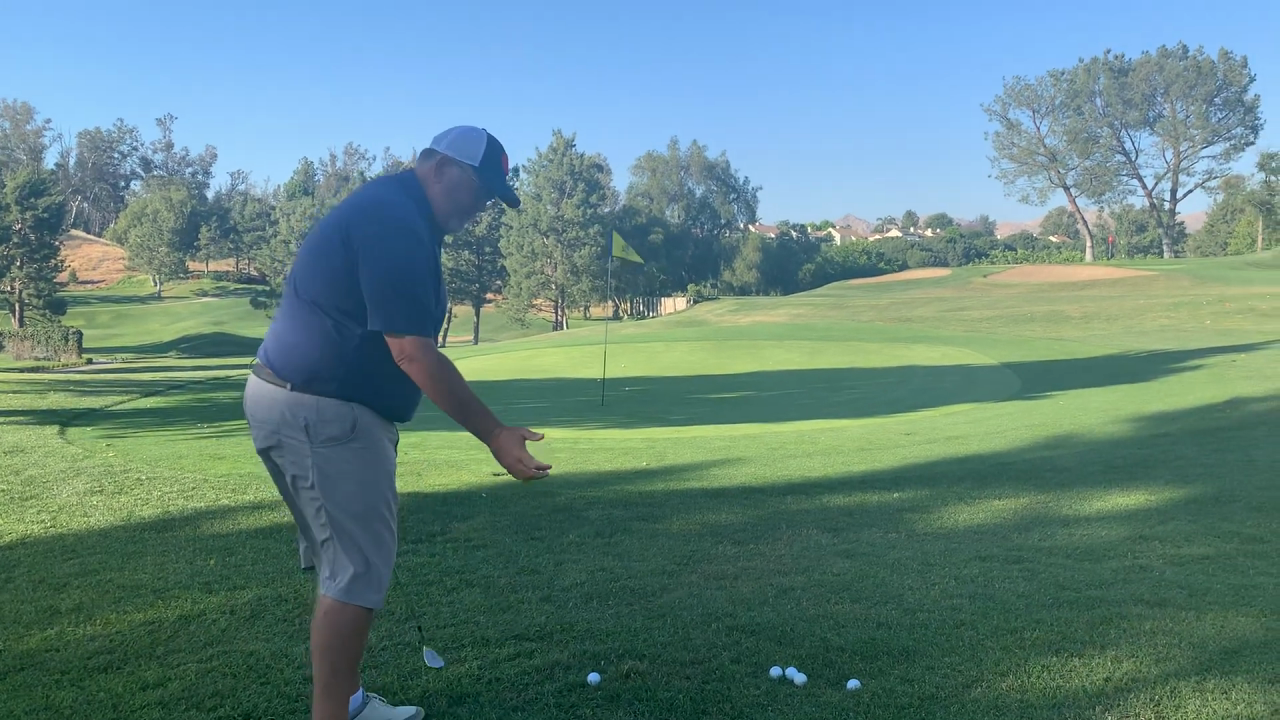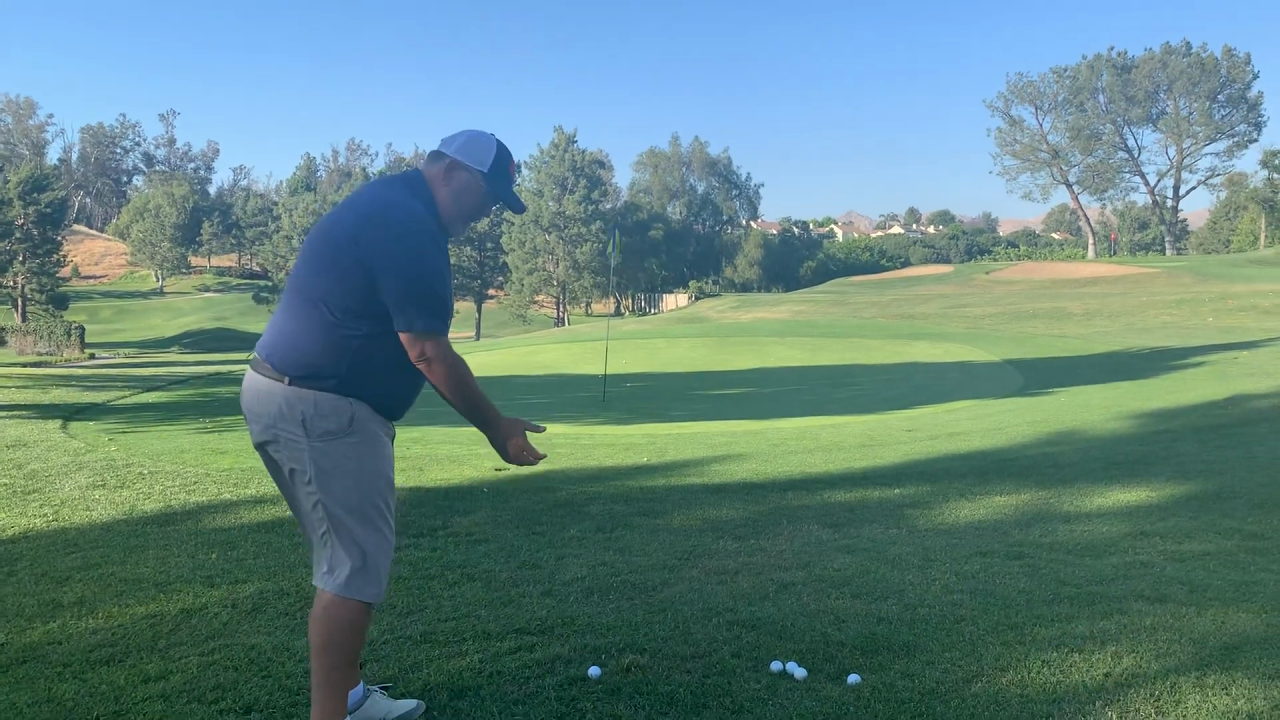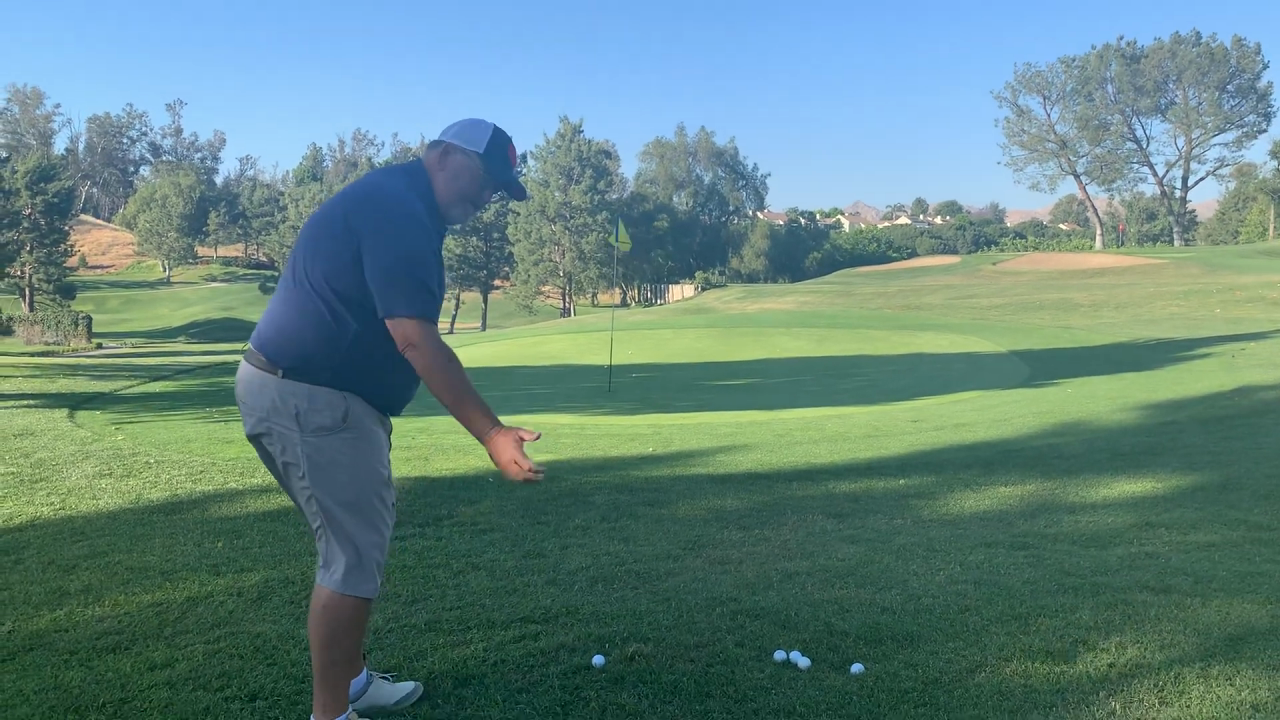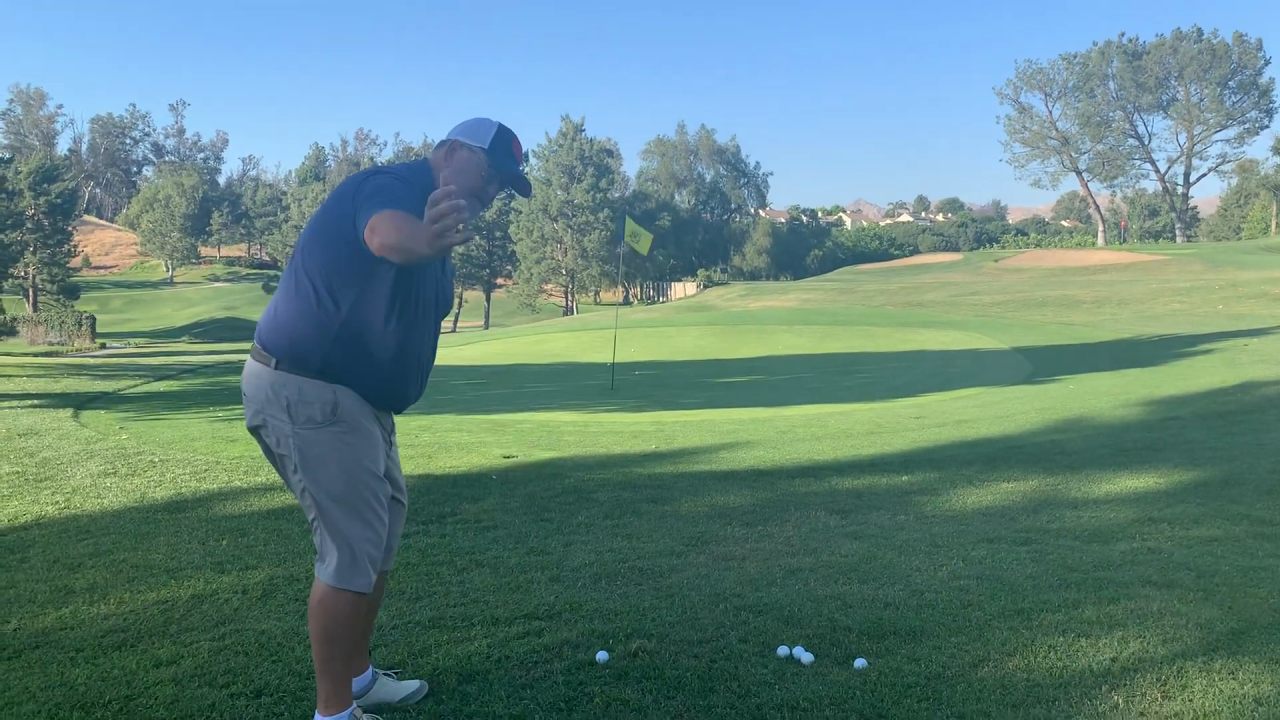
dt=0.4s
person 1, frame 1
left shoulder: (389, 209)
right shoulder: (395, 222)
right elbow: (413, 353)
right wrist: (494, 433)
left hip: (316, 403)
right hip: (321, 410)
left knee: (349, 562)
right knee: (357, 570)
person 1, frame 2
left shoulder: (390, 206)
right shoulder: (406, 224)
right elbow: (429, 354)
right wrist: (497, 428)
left hip: (308, 396)
right hip: (317, 405)
left knee: (353, 553)
right knee: (356, 563)
person 1, frame 3
left shoulder: (404, 207)
right shoulder: (395, 206)
right elbow: (415, 336)
right wrist: (490, 434)
left hip: (323, 393)
right hip: (309, 398)
left knee: (365, 540)
right knee: (354, 553)
person 1, frame 4
left shoulder: (430, 215)
right shoulder: (391, 188)
right elbow: (387, 236)
right wrist: (424, 242)
left hip: (355, 395)
right hip: (309, 392)
left knee: (379, 537)
right knee: (350, 549)
